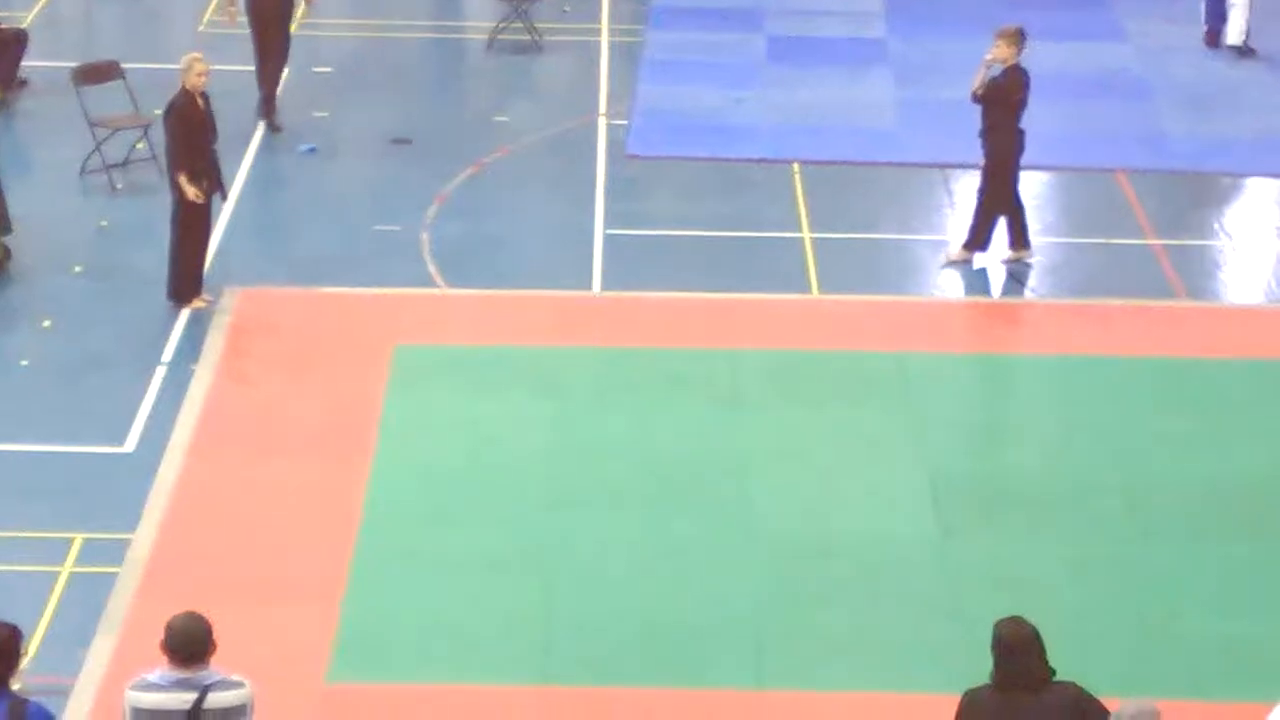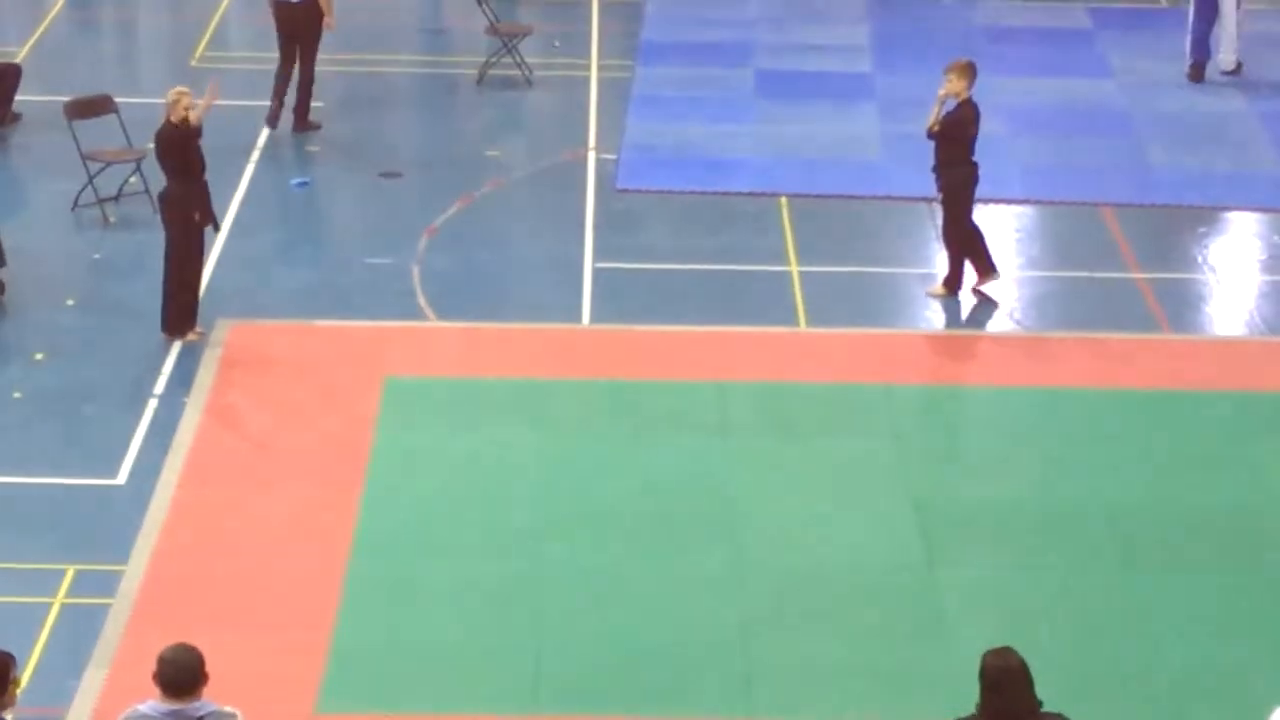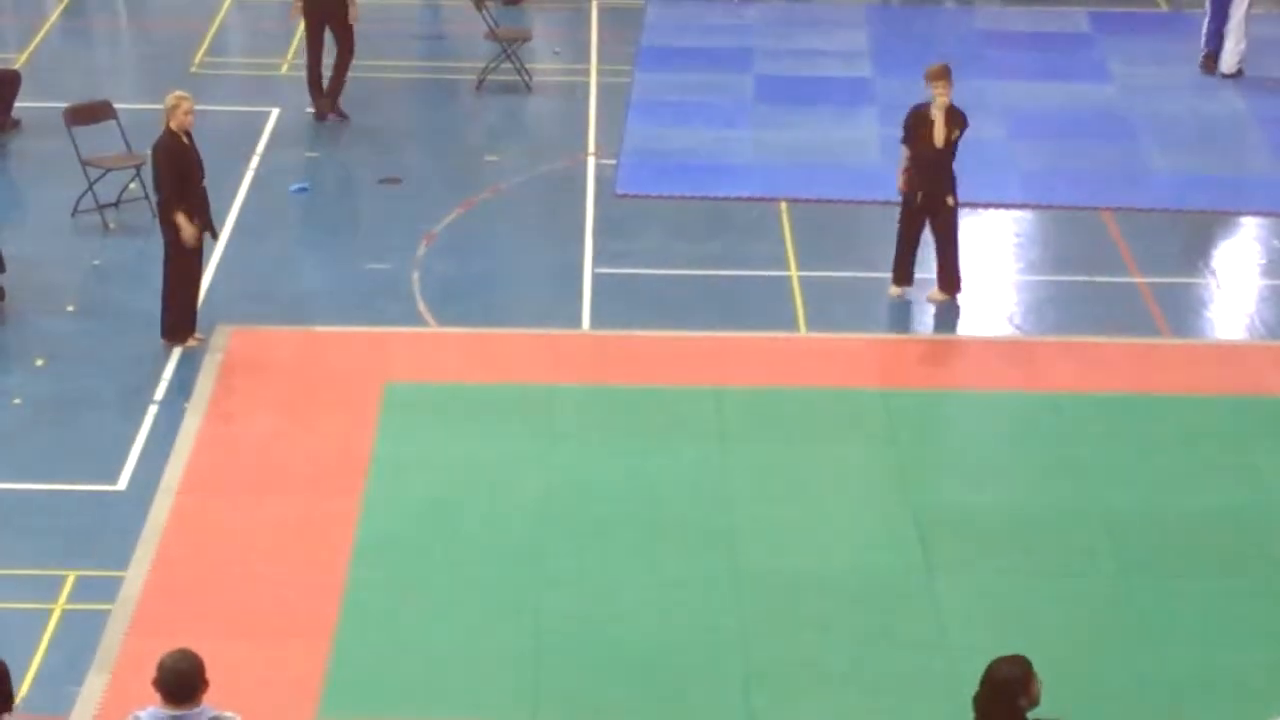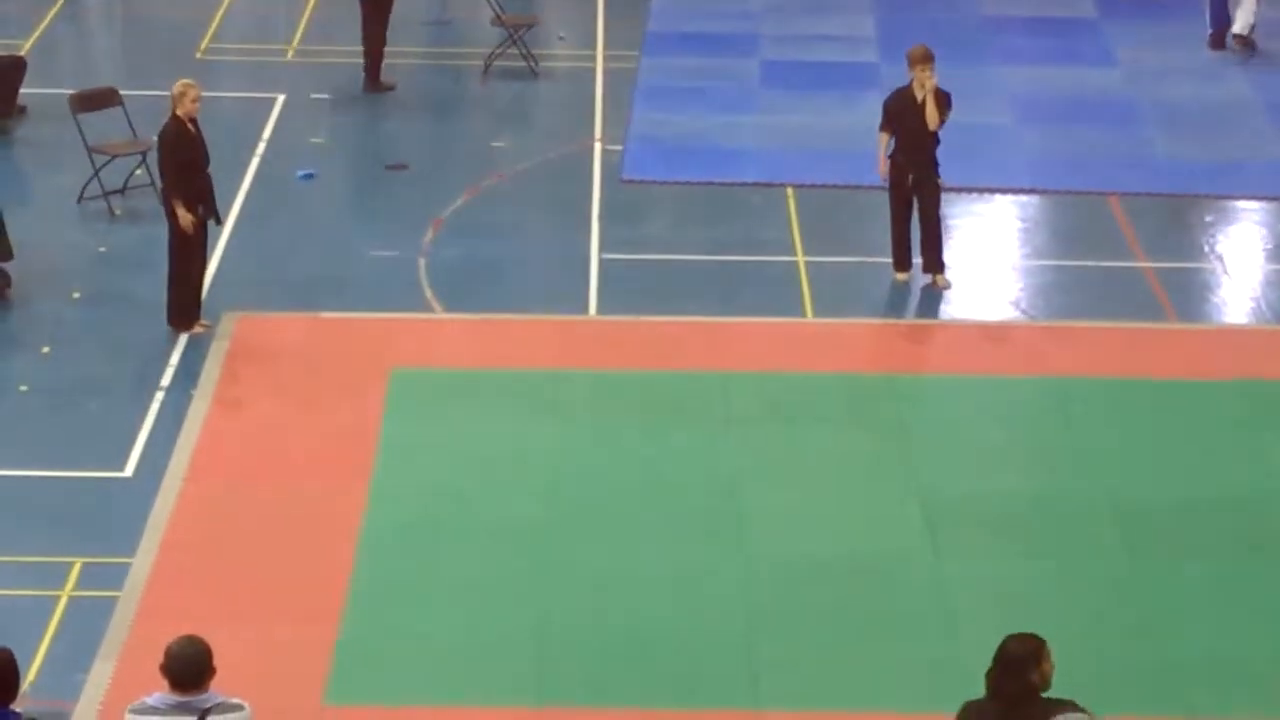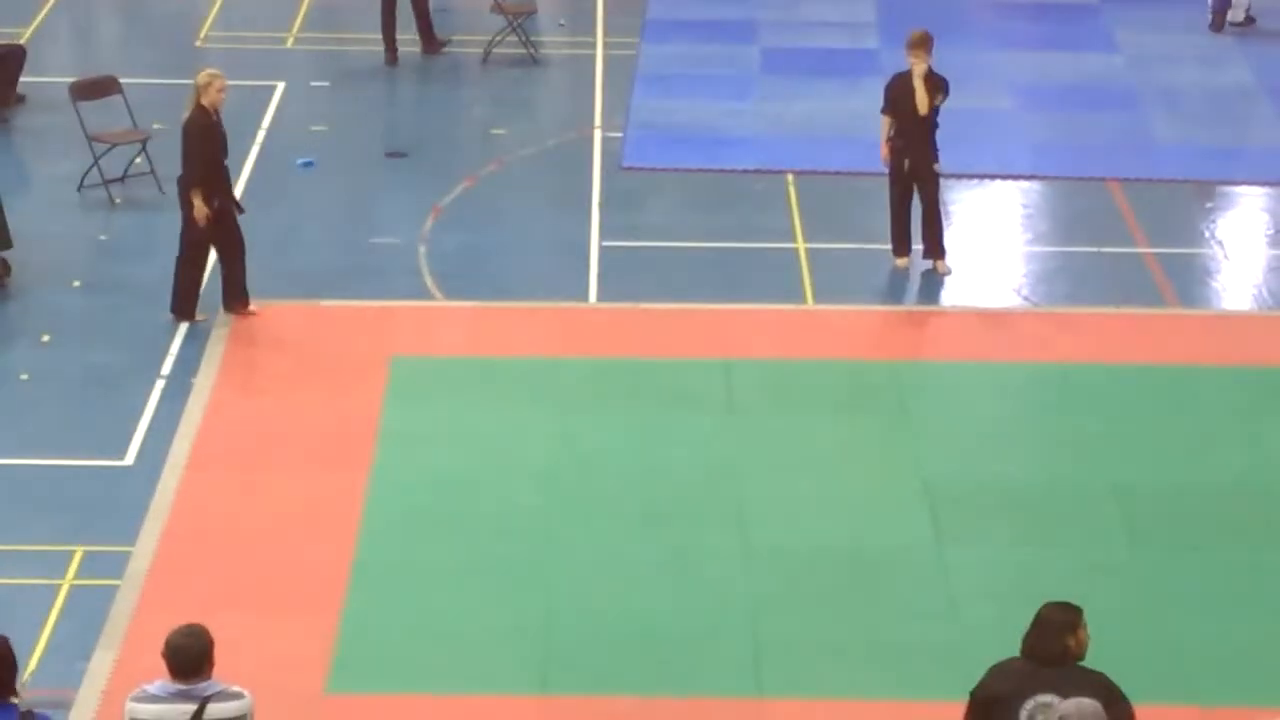
dt=0.7s
person 1, frame 1
left shoulder: (203, 99)
right shoulder: (177, 107)
right elbow: (173, 150)
left wrist: (212, 176)
right wrist: (185, 184)
left hip: (203, 175)
right hip: (188, 178)
left knee: (201, 234)
right knee: (186, 235)
left ankle: (194, 289)
right ankle: (182, 294)
person 1, frame 2
left shoulder: (183, 133)
right shoulder: (166, 136)
right elbow: (187, 128)
right wrist: (204, 107)
left hip: (192, 204)
right hip: (178, 206)
left knee: (193, 266)
right knee: (179, 266)
left ankle: (187, 322)
right ankle: (176, 327)
person 1, frame 3
left shoulder: (186, 138)
right shoulder: (164, 146)
right elbow: (164, 188)
left wrist: (201, 215)
right wrist: (181, 222)
left hip: (193, 214)
right hip: (176, 217)
left knee: (192, 273)
right knee: (178, 274)
left ankle: (187, 329)
right ankle: (174, 333)
person 1, frame 4
left shoulder: (192, 125)
right shoulder: (170, 133)
right elbow: (169, 177)
left wrist: (205, 203)
right wrist: (180, 211)
left hip: (197, 202)
right hip: (182, 206)
left knee: (197, 260)
right knee: (183, 262)
left ankle: (193, 315)
right ankle: (181, 320)
person 1, frame 5
left shoulder: (213, 116)
right shoulder: (196, 123)
right elbow: (191, 166)
left wrist: (224, 191)
right wrist: (197, 202)
left hip: (217, 191)
right hip: (200, 194)
left knee: (233, 243)
right knee: (194, 252)
left ankle: (236, 302)
right ankle: (183, 310)
person 2, frame 1
left shoulder: (1007, 79)
right shoulder: (1017, 76)
left elbow: (977, 95)
right elbow: (993, 97)
left wrist: (984, 68)
right wrist: (989, 70)
left hip: (1001, 143)
right hip: (1007, 140)
left knee: (989, 196)
right knee: (1007, 195)
left ankle: (971, 247)
right ankle: (1020, 246)
person 2, frame 2
left shoulder: (962, 114)
right shoulder: (967, 109)
left elbow: (932, 132)
right elbow: (944, 132)
left wrist: (938, 104)
right wrist: (943, 105)
left hip: (956, 177)
right hip: (960, 174)
left knee: (953, 230)
right knee: (964, 225)
left ankle: (952, 283)
right ankle: (986, 269)
person 2, frame 3
left shoulder: (957, 117)
right shoulder: (917, 112)
left elbow: (940, 143)
left wrist: (941, 112)
right wrist: (902, 173)
left hip: (941, 182)
right hip: (916, 180)
left knee: (945, 235)
right knee: (907, 231)
left ankle: (948, 286)
right ankle: (900, 281)
person 2, frame 4
left shoulder: (942, 97)
right shoulder: (897, 98)
left elbow: (933, 125)
right elbow: (886, 131)
left wrist: (930, 94)
right wrist: (883, 160)
left hip: (927, 165)
right hip: (901, 164)
left knee: (931, 217)
right knee: (900, 218)
left ankle: (936, 270)
right ankle: (902, 266)
person 2, frame 5
left shoulder: (938, 83)
right shoulder: (897, 81)
left elbow: (924, 110)
right elbow: (888, 115)
left wrist: (919, 79)
right wrist: (884, 143)
left hip: (925, 150)
right hip: (900, 148)
left knee: (931, 202)
right knee: (899, 202)
left ankle: (937, 255)
right ankle: (901, 252)
